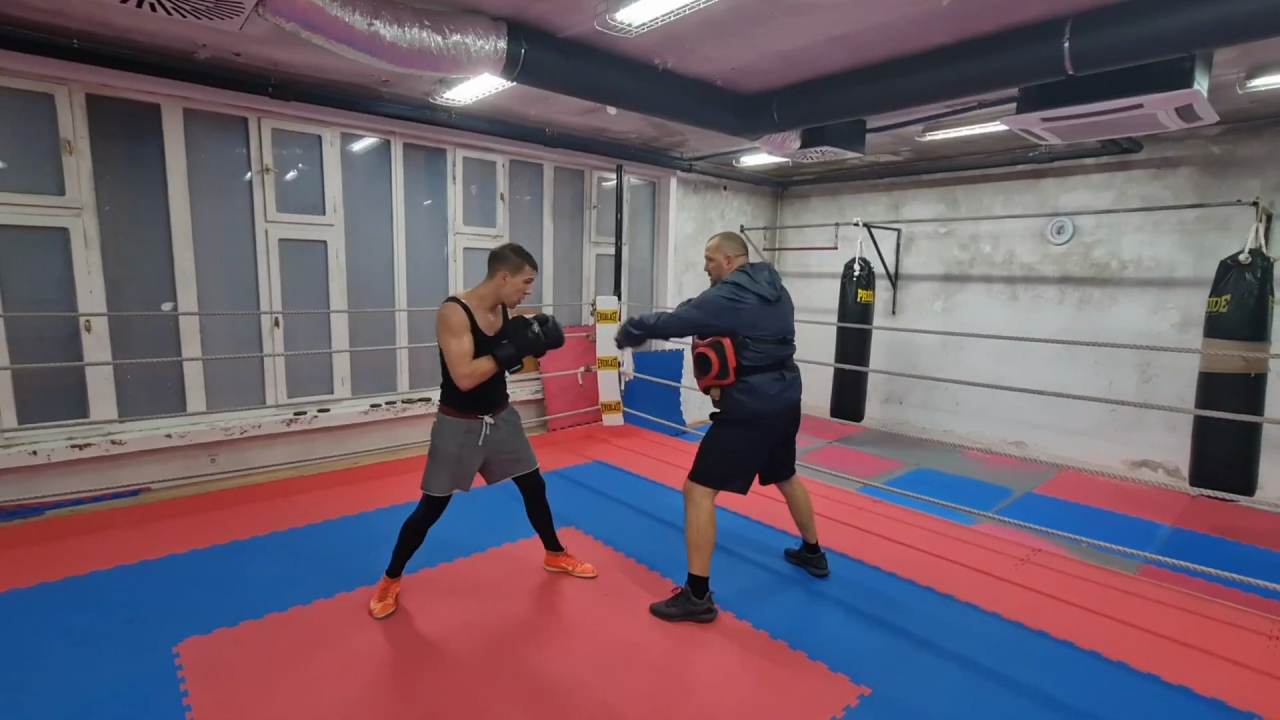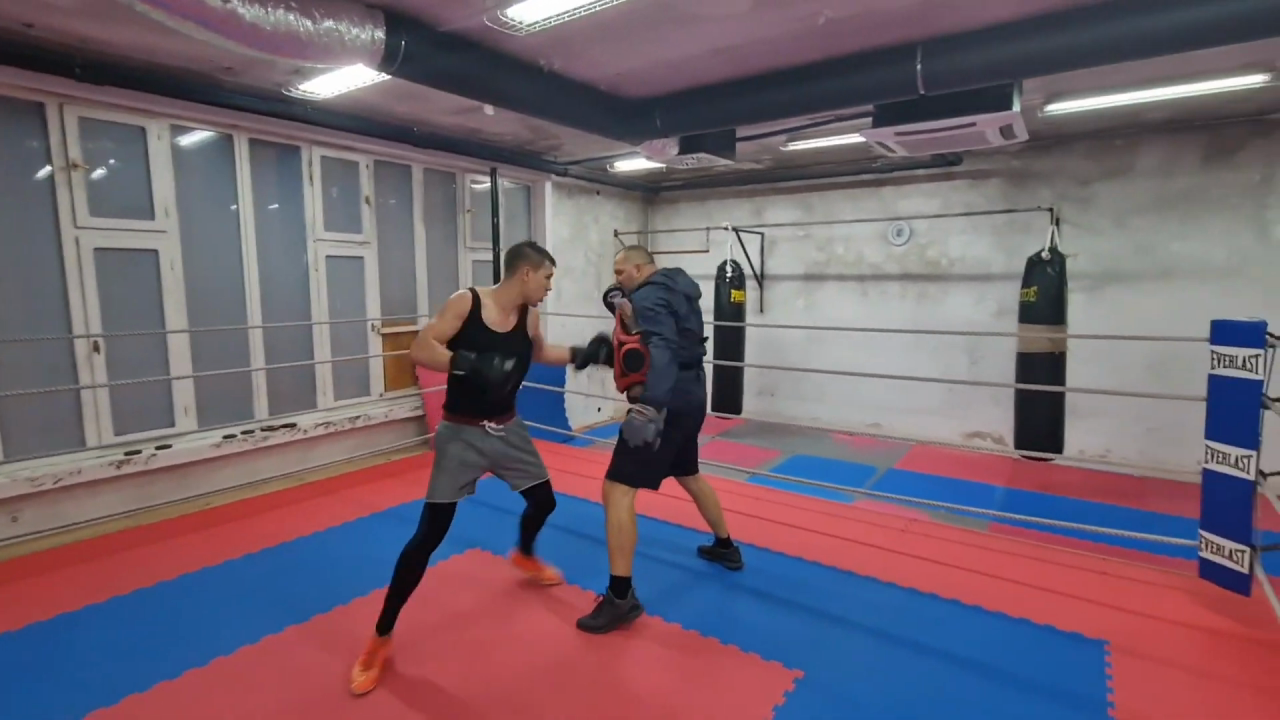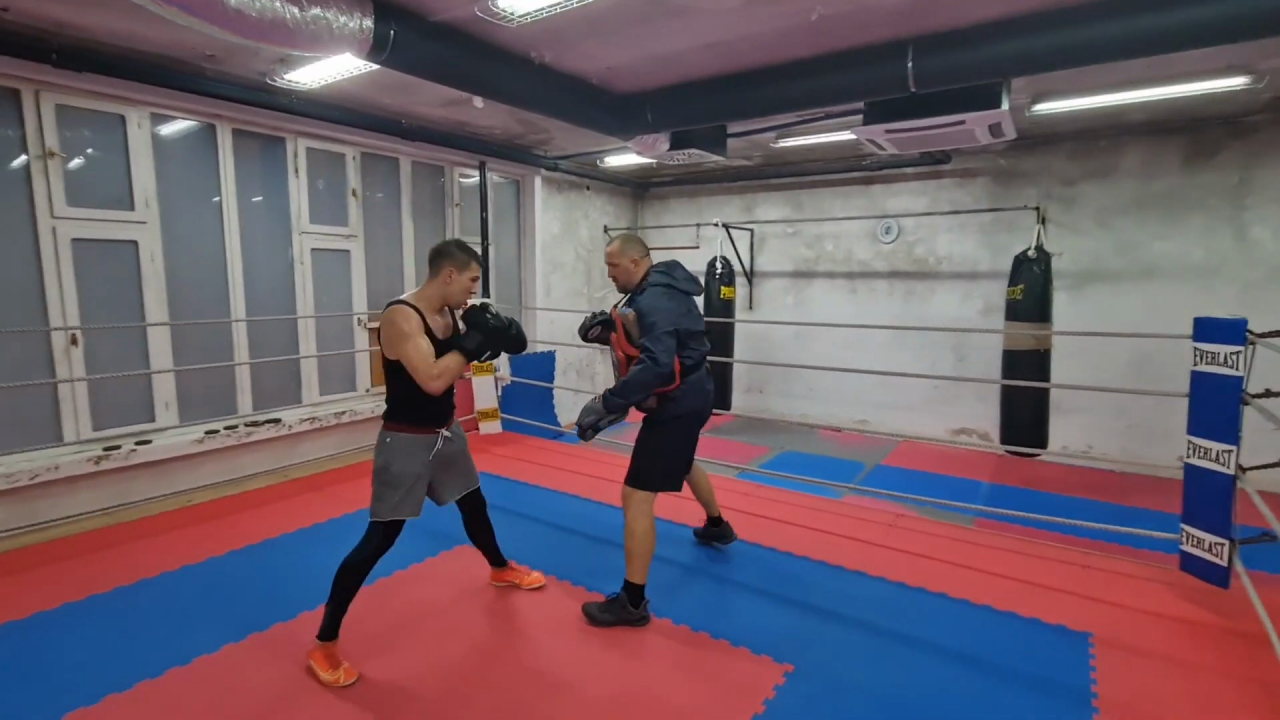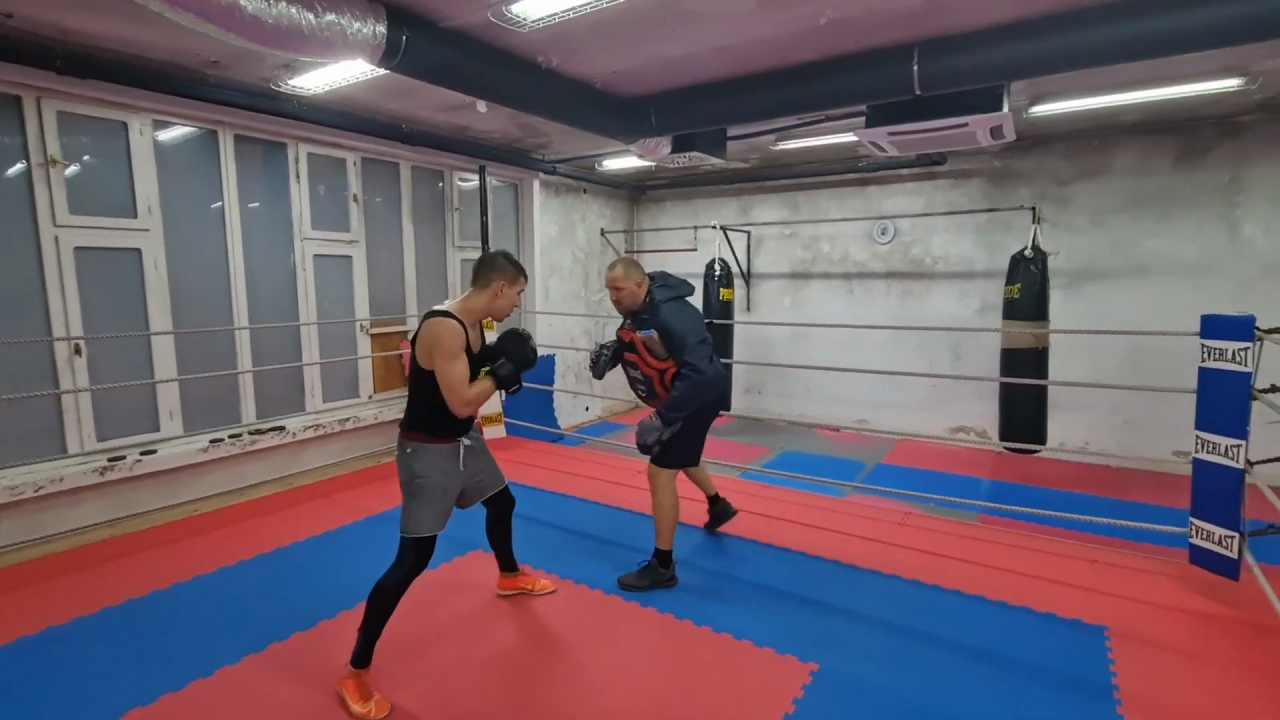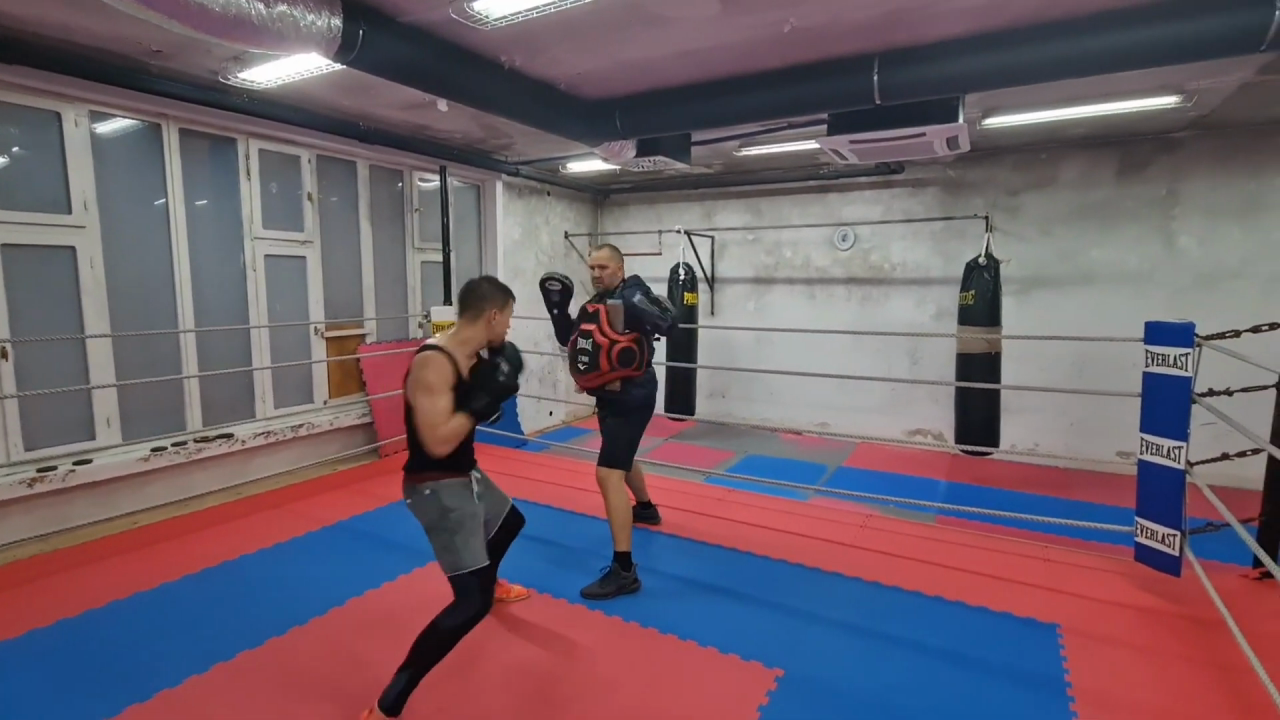
dt=1s
person 1, frame 1
left shoulder: (505, 309)
right shoulder: (454, 313)
right elbow: (464, 377)
left wrist: (537, 340)
right wrist: (511, 349)
left hip: (500, 418)
right hip: (458, 425)
left knee: (534, 487)
right knee: (431, 509)
left ankle: (555, 555)
right ankle: (391, 579)
person 1, frame 2
left shoulder: (525, 314)
right shoulder: (465, 302)
left elbow: (538, 354)
right elbow: (419, 350)
left wrist: (582, 353)
right wrist: (465, 364)
left hip: (507, 426)
right hip: (463, 432)
left knee: (543, 498)
right knee: (431, 533)
left ankle: (524, 556)
right ankle: (380, 640)
person 1, frame 3
left shoulder: (448, 312)
right shoulder: (401, 315)
left elbow: (458, 363)
right elbow: (432, 380)
left wrist: (493, 337)
right wrist: (477, 342)
left hip: (445, 432)
right hip: (406, 440)
left knee: (473, 503)
right knee: (379, 540)
left ankle: (501, 569)
right ankle: (324, 644)
person 1, frame 4
left shoulder: (470, 322)
right shoulder: (443, 328)
right elbow: (462, 403)
left wrist: (500, 361)
right wrist: (506, 367)
left hip: (464, 441)
right hip: (427, 449)
left knee: (502, 501)
right knee: (413, 559)
left ankle: (510, 576)
right ankle: (356, 671)
person 1, frame 5
left shoulder: (476, 350)
right shoulder: (432, 362)
right elbow: (438, 443)
left wrist: (493, 386)
right wrist: (484, 400)
left hip: (465, 475)
right hip: (437, 488)
left knee: (511, 521)
right knee: (474, 602)
left ankle: (489, 583)
person 2, frame 1
left shoulder: (728, 296)
right shoulder: (775, 293)
left elbow: (675, 321)
left wrist: (632, 330)
right wrist: (711, 328)
left hip: (749, 410)
right hip: (785, 402)
left knee: (699, 491)
right knee: (785, 477)
left ankle: (698, 596)
right ankle: (812, 553)
person 2, frame 2
left shoulder: (648, 297)
right shoulder: (675, 293)
left elbow: (664, 350)
left wrist: (649, 407)
right wrist: (625, 313)
left hip: (668, 404)
right hip: (688, 399)
left knee: (617, 490)
right knee: (688, 475)
left ankle: (621, 598)
right ankle: (726, 547)
person 2, frame 3
left shoulder: (654, 302)
right shoulder: (659, 290)
left elbow: (654, 365)
left wrist: (606, 403)
right wrist: (611, 331)
left hip: (676, 405)
right hip: (689, 397)
left knee: (636, 497)
right knee: (683, 462)
left ankle: (632, 602)
right ankle: (717, 524)
person 2, frame 4
left shoulder: (673, 315)
right shoulder: (636, 311)
left elbow: (697, 372)
right elbow: (635, 347)
left wrist: (663, 418)
right wrist: (612, 353)
left hip: (699, 396)
right hip: (680, 395)
left knee: (661, 472)
right knee: (682, 454)
left ankle: (663, 566)
right ankle: (717, 505)
person 2, frame 5
left shoulder: (632, 298)
right shoulder: (596, 302)
left elbow: (663, 321)
right elbow: (568, 336)
left wrist: (656, 312)
right wrist: (558, 305)
left hip: (629, 399)
right hip: (608, 396)
left knee: (607, 475)
right knee: (620, 459)
left ankle: (623, 573)
right ankle: (646, 509)
